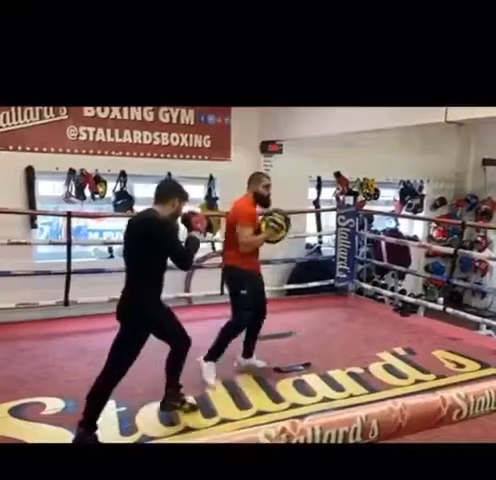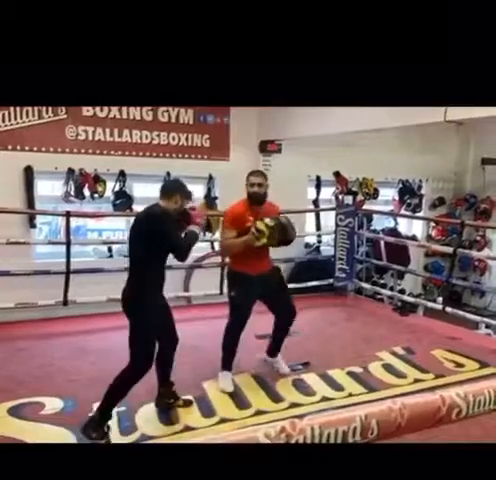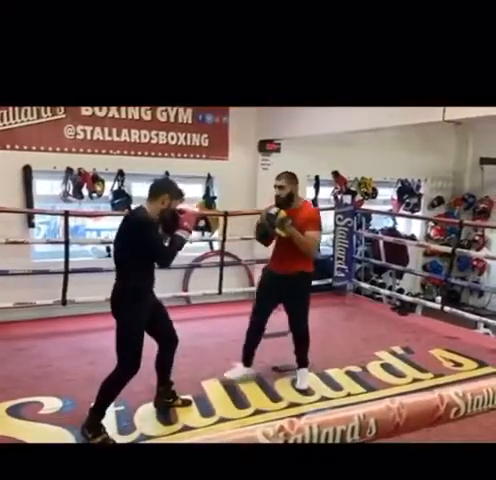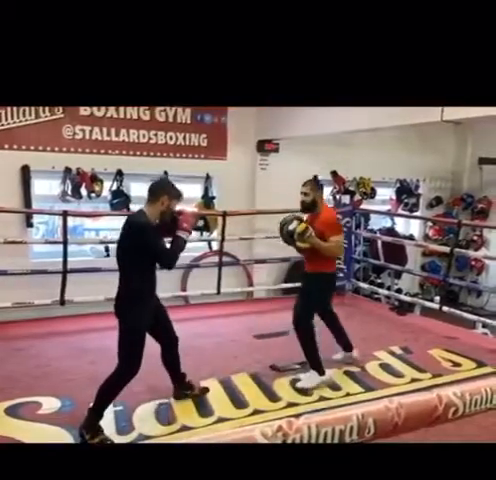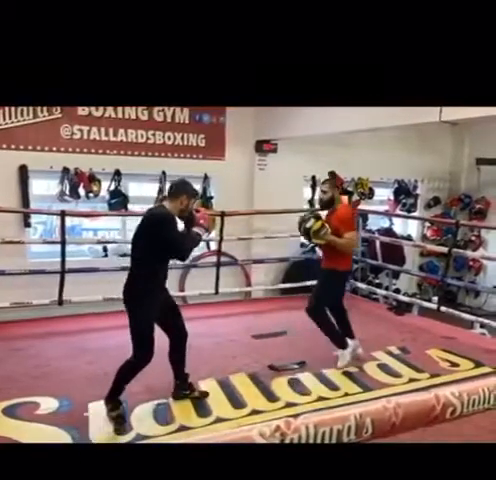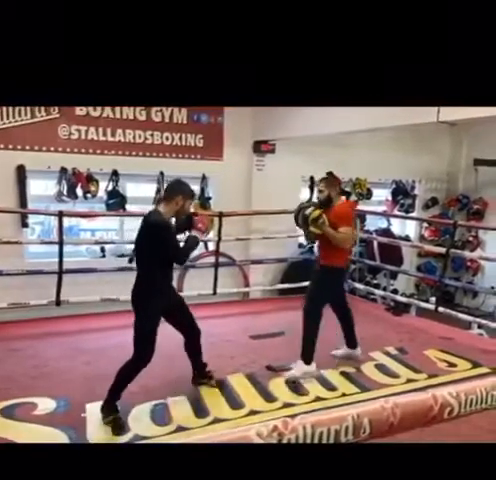
dt=0.4s
person 1, frame 1
left shoulder: (142, 220)
right shoulder: (158, 224)
right elbow: (184, 261)
left wrist: (182, 227)
right wrist: (196, 232)
left hip: (149, 302)
right hip: (138, 306)
left knee: (181, 342)
right knee: (115, 369)
left ankle: (172, 396)
right ankle: (85, 432)
person 1, frame 2
left shoulder: (153, 216)
right shoulder: (159, 215)
left elbow: (166, 248)
right elbow: (181, 253)
left wrist: (185, 225)
right wrist: (195, 227)
left hip: (151, 293)
right hip: (141, 298)
left knee: (169, 341)
right knee: (141, 362)
left ankle: (165, 395)
right ankle: (97, 422)
person 1, frame 3
left shoulder: (146, 219)
right shoulder: (139, 221)
left elbow: (156, 249)
right elbow: (164, 258)
left wrist: (174, 226)
right wrist: (183, 230)
left hip: (144, 296)
right hip: (129, 301)
left knee: (169, 341)
right knee: (128, 366)
left ankle: (164, 395)
right ankle: (92, 424)
person 1, frame 4
left shoulder: (146, 221)
right shoulder: (141, 225)
left elbow: (158, 251)
right elbow: (167, 261)
left wrist: (175, 228)
right wrist: (183, 233)
left hip: (146, 298)
right hip: (131, 303)
left knee: (170, 341)
right knee: (129, 366)
left ankle: (181, 386)
right ankle: (90, 425)
person 1, frame 5
left shoulder: (162, 216)
right shoulder: (161, 217)
left elbow: (175, 244)
right elbow: (182, 252)
left wrist: (191, 225)
right wrist: (199, 229)
left hip: (156, 291)
right hip: (140, 294)
left knee: (179, 336)
right knee: (143, 354)
left ankle: (182, 386)
right ankle: (113, 400)
person 1, frame 6
left shoulder: (160, 220)
right shoulder: (157, 224)
left elbow: (175, 232)
right elbow: (179, 256)
left wrist: (191, 223)
right wrist: (198, 233)
left hip: (164, 291)
right hip: (147, 295)
left knee: (192, 331)
right knee: (143, 355)
left ankle: (200, 374)
right ankle: (110, 405)
person 2, frame 1
left shoulder: (252, 208)
right shoulder: (243, 209)
right elbow: (246, 245)
left wrist: (266, 230)
right wrist: (268, 233)
left hip: (250, 269)
right hip: (237, 270)
left knee: (259, 312)
right knee: (241, 318)
left ankle: (246, 357)
right ankle: (209, 361)
person 2, frame 2
left shoulder: (272, 210)
right shoulder: (235, 211)
right elbow: (225, 248)
right wrist: (250, 238)
left hip: (267, 272)
right hip: (241, 275)
left knee: (288, 313)
right knee: (237, 323)
left ankle: (272, 355)
right ankle: (225, 371)
person 2, frame 3
left shoulder: (310, 212)
right shoulder: (275, 210)
left elbow: (311, 249)
right elbow: (267, 239)
left wrist: (290, 230)
right wrist: (262, 232)
left hip: (299, 275)
right hip: (274, 271)
left knee: (298, 322)
right knee: (257, 318)
left ankle: (302, 368)
right ankle: (245, 365)
person 2, frame 4
left shoulder: (328, 218)
right shoulder: (311, 216)
left elbow: (337, 251)
left wrist: (313, 240)
right wrist: (300, 240)
left hip: (321, 275)
right hip: (313, 272)
left knee: (301, 320)
right knee: (325, 313)
left ankle: (318, 372)
right ankle: (349, 350)
person 2, frame 5
left shoulder: (345, 214)
right shoulder: (331, 213)
left elbow: (351, 246)
left wrist: (328, 237)
right wrist: (317, 234)
left hip: (337, 270)
right hip: (330, 268)
left knee: (314, 309)
right knee: (335, 306)
left ankle: (345, 345)
right ankle: (351, 344)
person 2, frame 6
left shoulder: (344, 210)
right shoulder: (329, 210)
left elbow: (347, 242)
left wrist: (324, 227)
right wrist: (315, 227)
left hip: (332, 268)
right hip: (330, 267)
left knee: (311, 310)
right knee: (340, 306)
left ankle: (306, 363)
right ankle: (352, 348)
